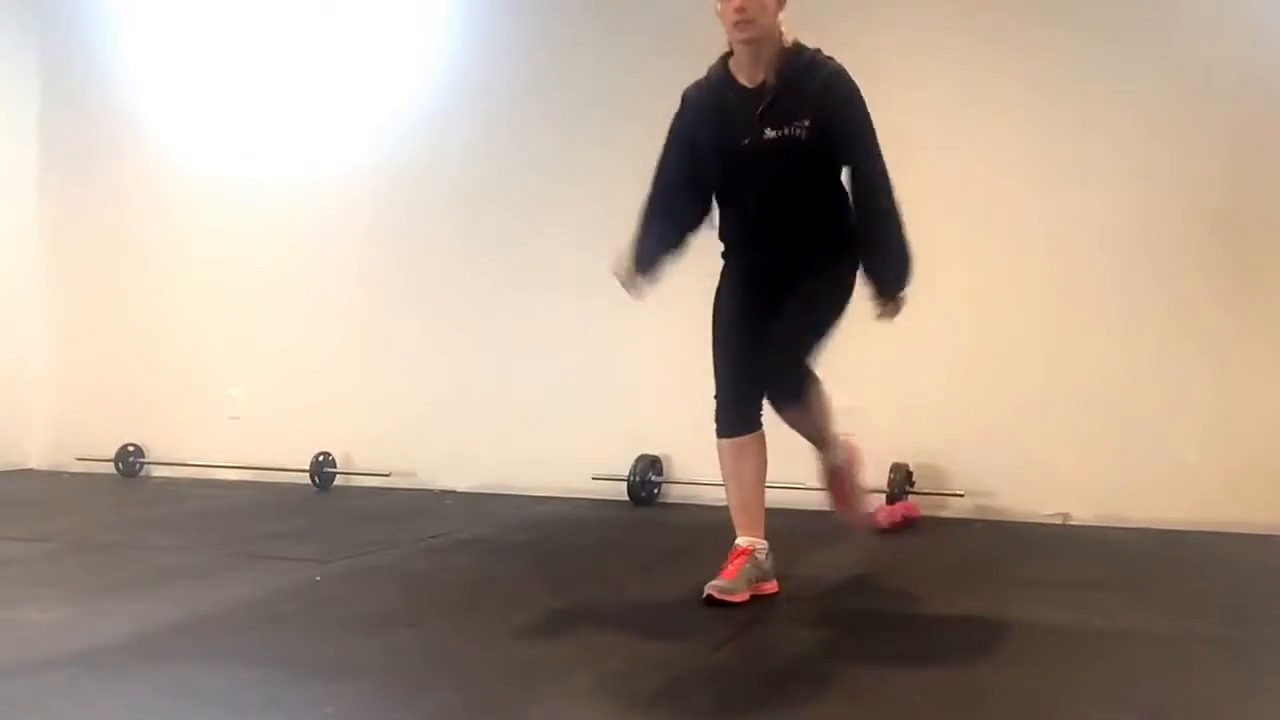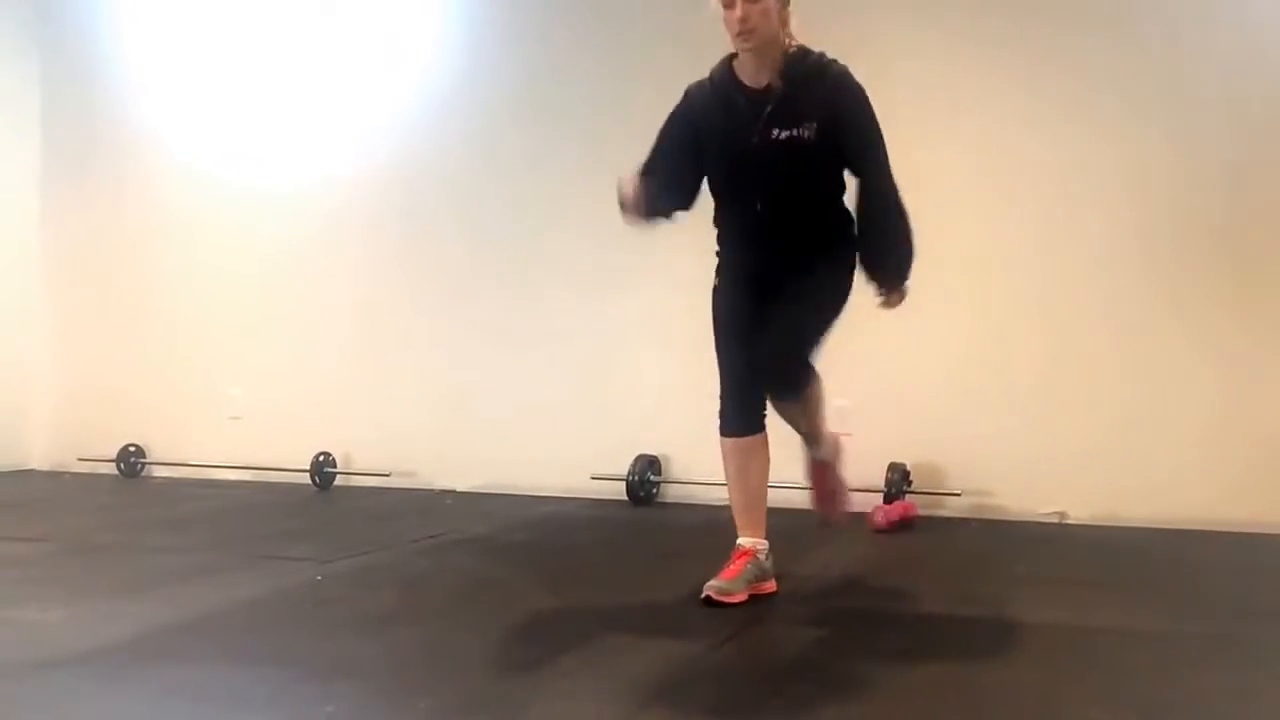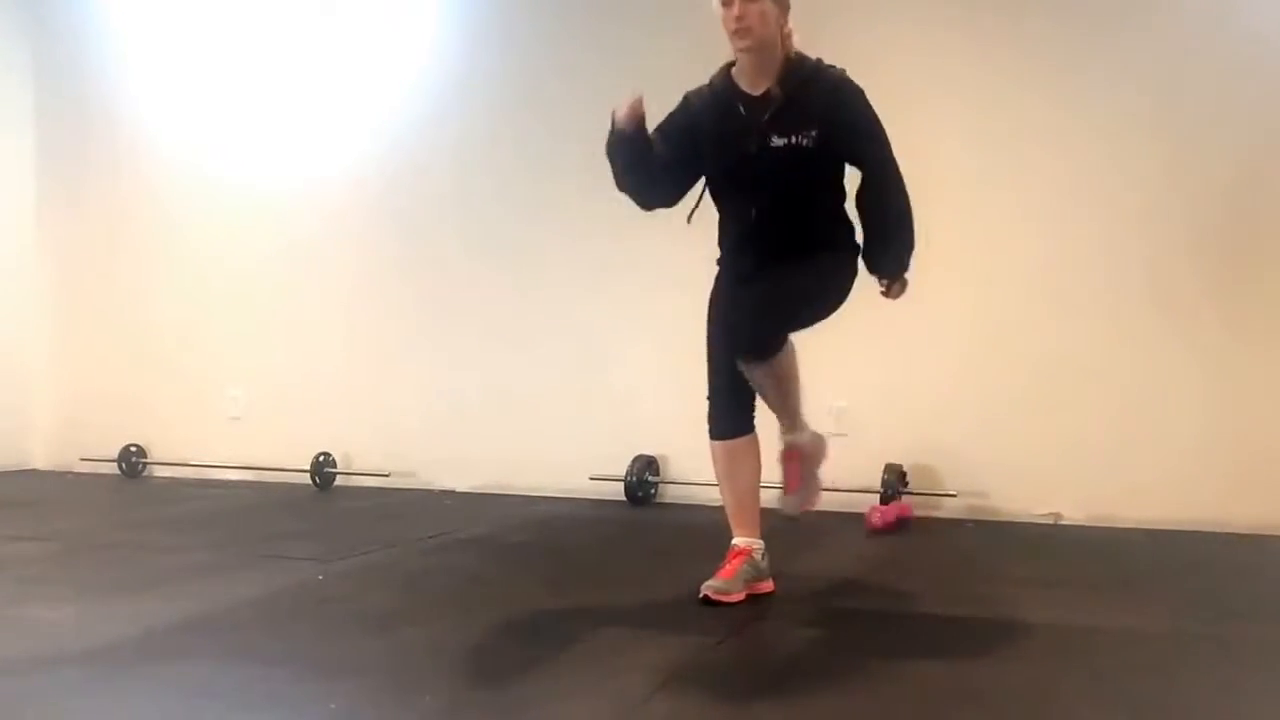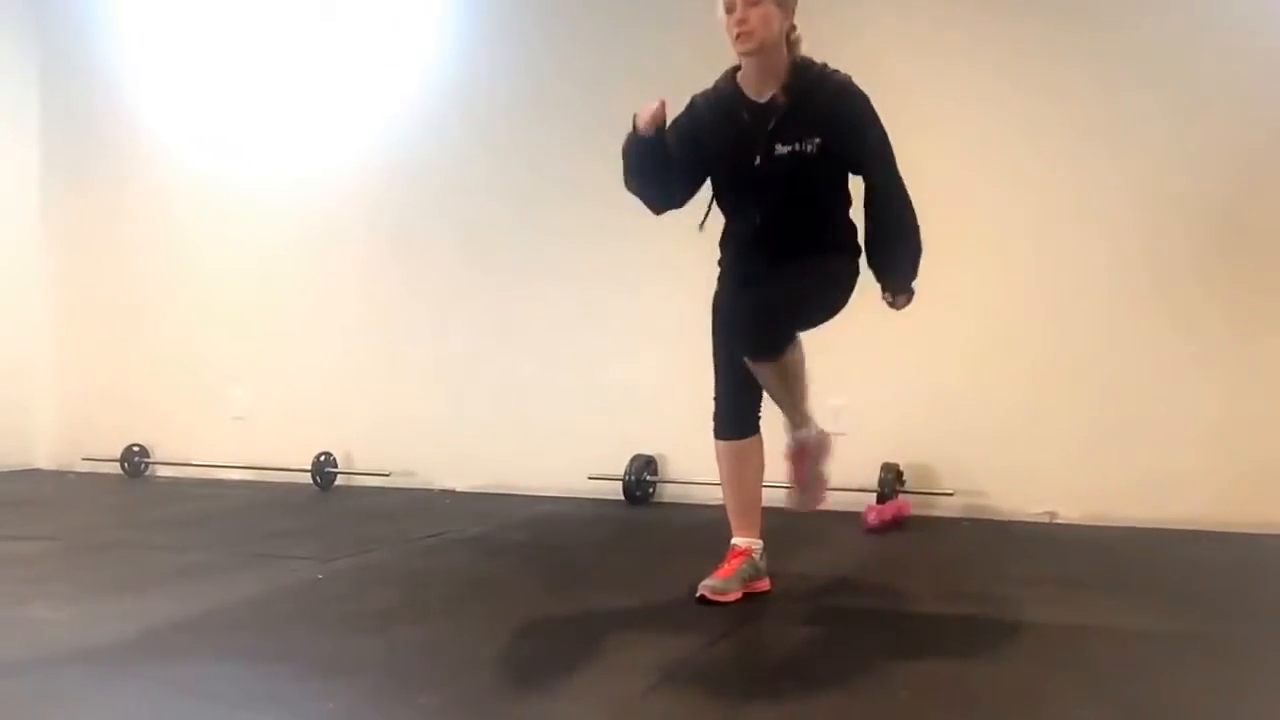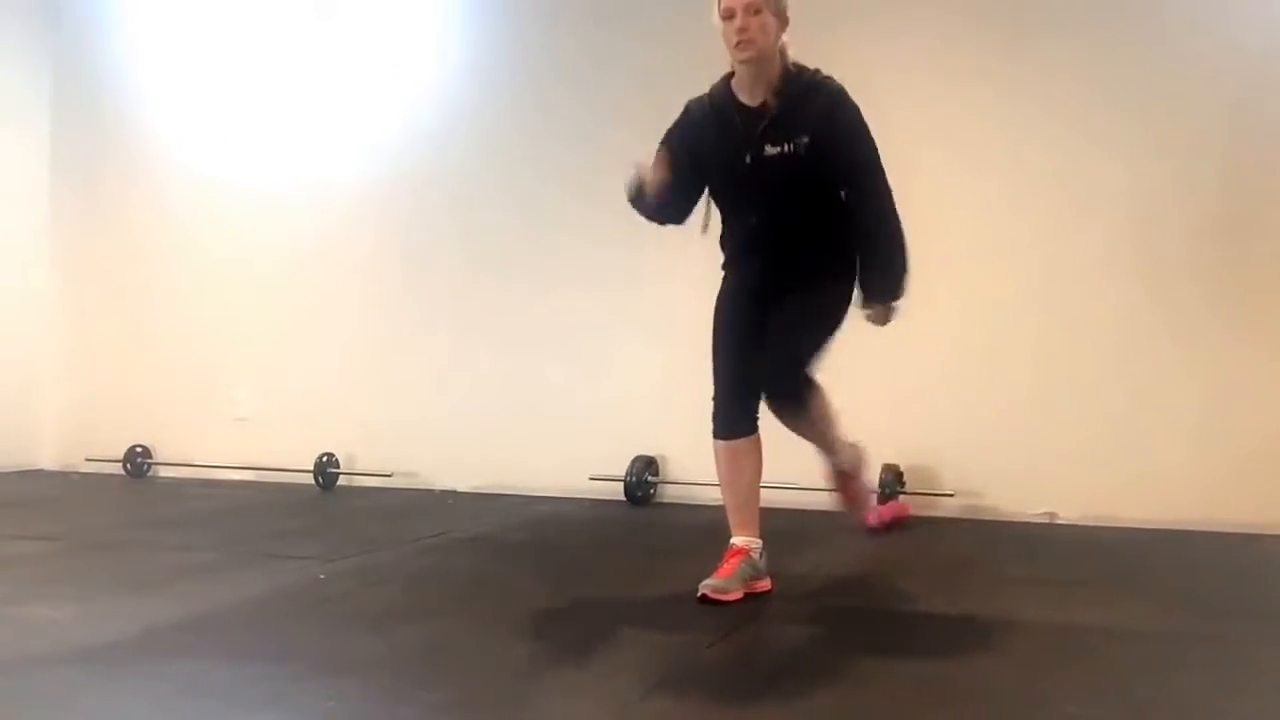
dt=1s
person 1, frame 1
left shoulder: (823, 83)
right shoulder: (703, 102)
left elbow: (869, 180)
right elbow: (675, 196)
left wrist: (888, 274)
right wrist: (645, 258)
left hip: (824, 260)
right hip: (750, 265)
left knee: (779, 364)
right knee: (734, 400)
left ankle: (836, 455)
right ankle: (752, 554)
person 1, frame 2
left shoulder: (828, 86)
right shoulder: (704, 102)
left elbow: (873, 180)
right elbow: (671, 185)
left wrist: (889, 267)
right wrist: (638, 196)
left hip: (821, 259)
right hip: (744, 266)
left knee: (782, 359)
right knee: (740, 402)
left ankle: (821, 450)
right ankle: (753, 554)
person 1, frame 3
left shoulder: (828, 92)
right shoulder: (704, 107)
left elbow: (880, 175)
right elbow: (656, 186)
left wrist: (891, 259)
right wrist: (628, 136)
left hip: (819, 260)
right hip: (743, 265)
left knee: (754, 327)
right knee: (726, 402)
left ankle: (799, 438)
right ankle: (748, 554)
person 1, frame 4
left shoulder: (833, 97)
right shoulder: (708, 111)
left elbow: (883, 184)
right elbow: (664, 182)
left wrist: (896, 268)
right wrist: (645, 142)
left hip: (822, 262)
right hip: (746, 270)
left knee: (762, 332)
right knee: (732, 403)
left ankle: (805, 435)
right ankle: (746, 555)
person 1, frame 5
left shoulder: (821, 100)
right shoulder: (704, 116)
left elbow: (870, 194)
right elbow: (667, 205)
left wrist: (882, 282)
right wrist: (649, 187)
left hip: (819, 275)
right hip: (749, 276)
left knee: (778, 374)
right knee: (731, 404)
left ankle: (840, 456)
right ankle: (746, 556)
